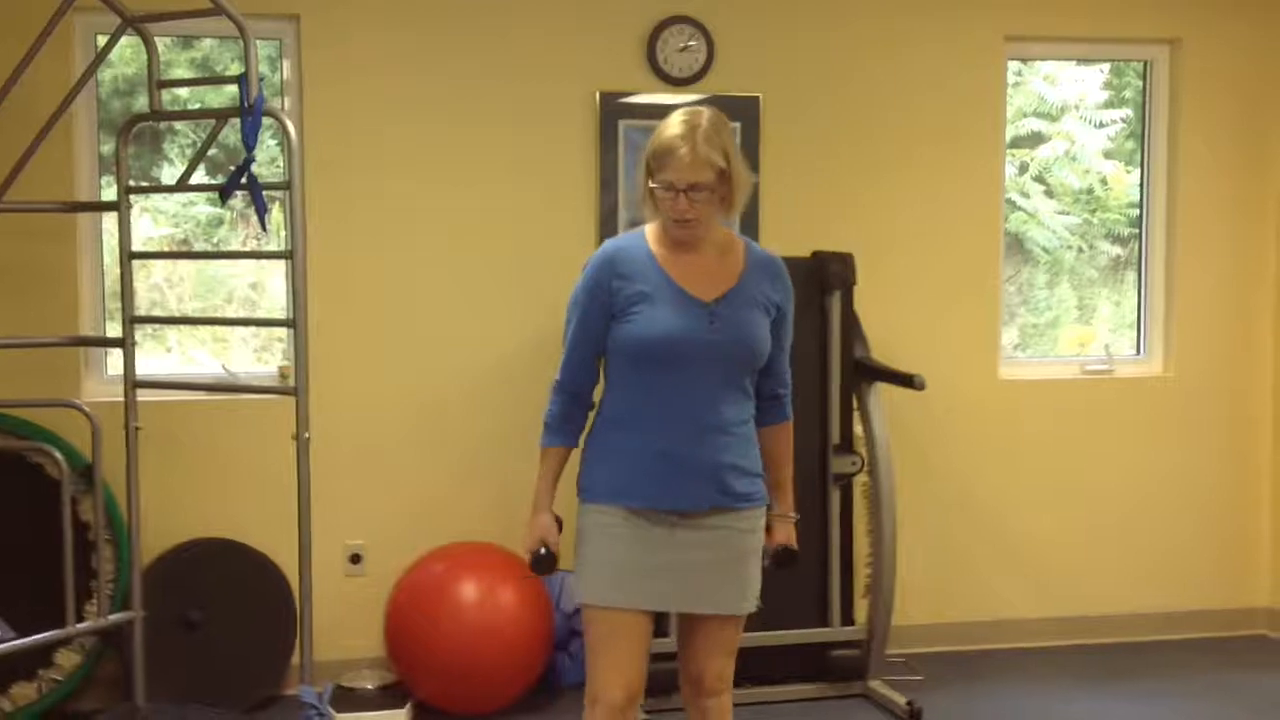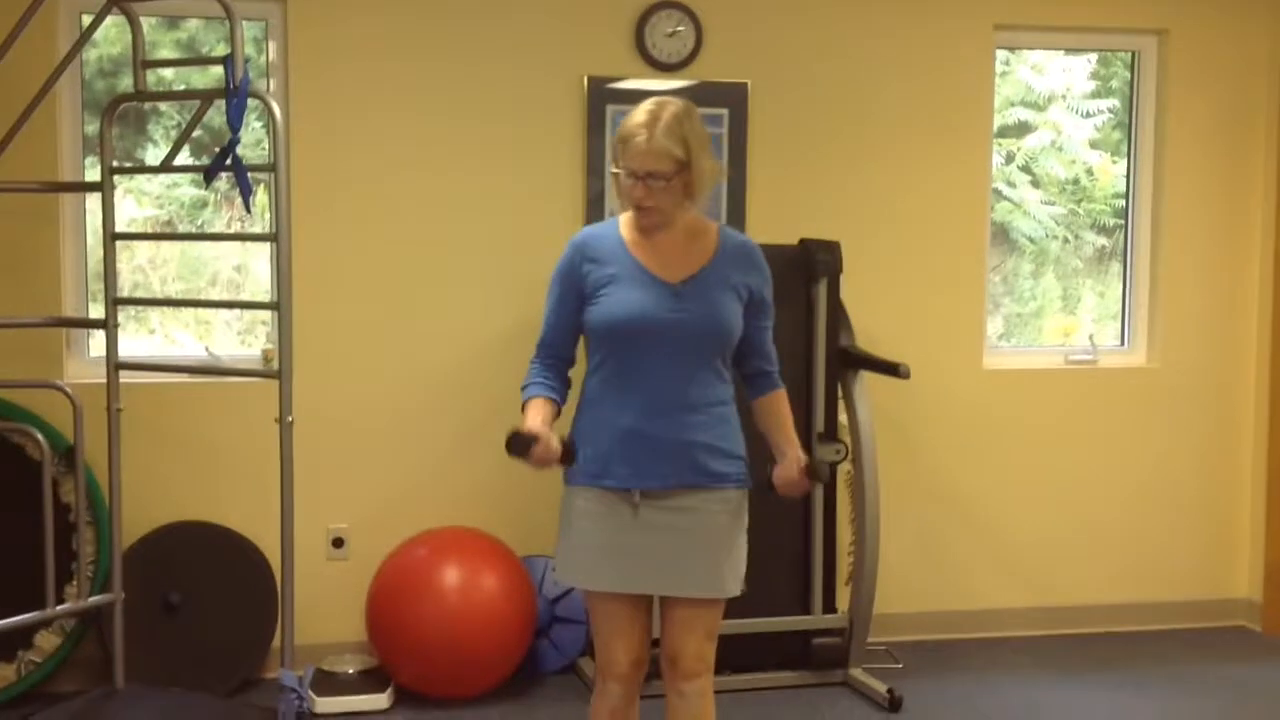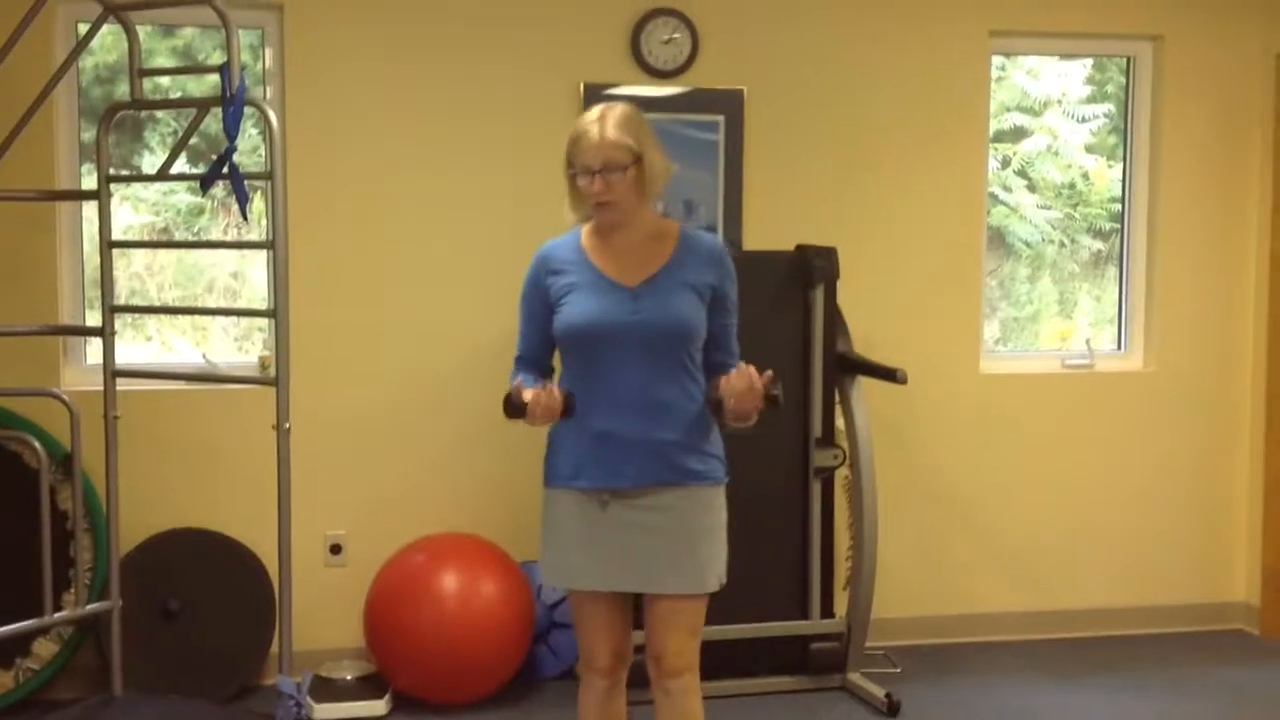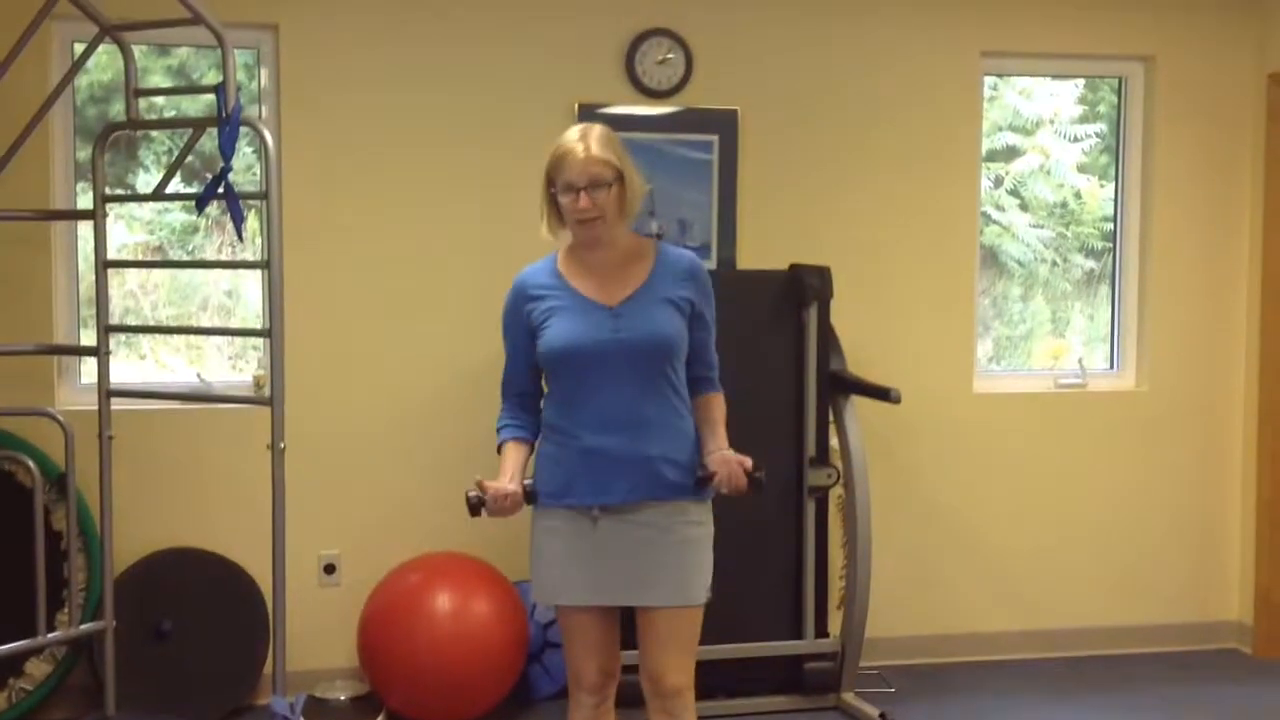
dt=0.4s
person 1, frame 1
left shoulder: (766, 275)
right shoulder: (614, 266)
left elbow: (772, 399)
right elbow: (571, 392)
left wrist: (782, 506)
right wrist: (543, 502)
left hip: (726, 511)
right hip: (624, 510)
person 1, frame 2
left shoulder: (741, 260)
right shoulder: (589, 251)
left elbow: (759, 371)
right elbow: (550, 360)
left wrist: (787, 452)
right wrist: (539, 422)
left hip: (706, 489)
right hip: (607, 487)
left knee: (689, 670)
right knee: (619, 670)
person 1, frame 3
left shoulder: (705, 258)
right shoulder: (554, 263)
left elbow: (721, 363)
right elbow: (530, 363)
left wrist: (738, 397)
right wrist: (534, 395)
left hip: (683, 486)
right hip: (584, 488)
left knee: (674, 667)
right knee: (601, 665)
person 1, frame 4
left shoulder: (683, 273)
right shoulder: (532, 289)
left elbow: (704, 379)
right elbow: (520, 402)
left wrist: (718, 448)
right wrist: (509, 476)
left hip: (669, 503)
right hip: (572, 508)
